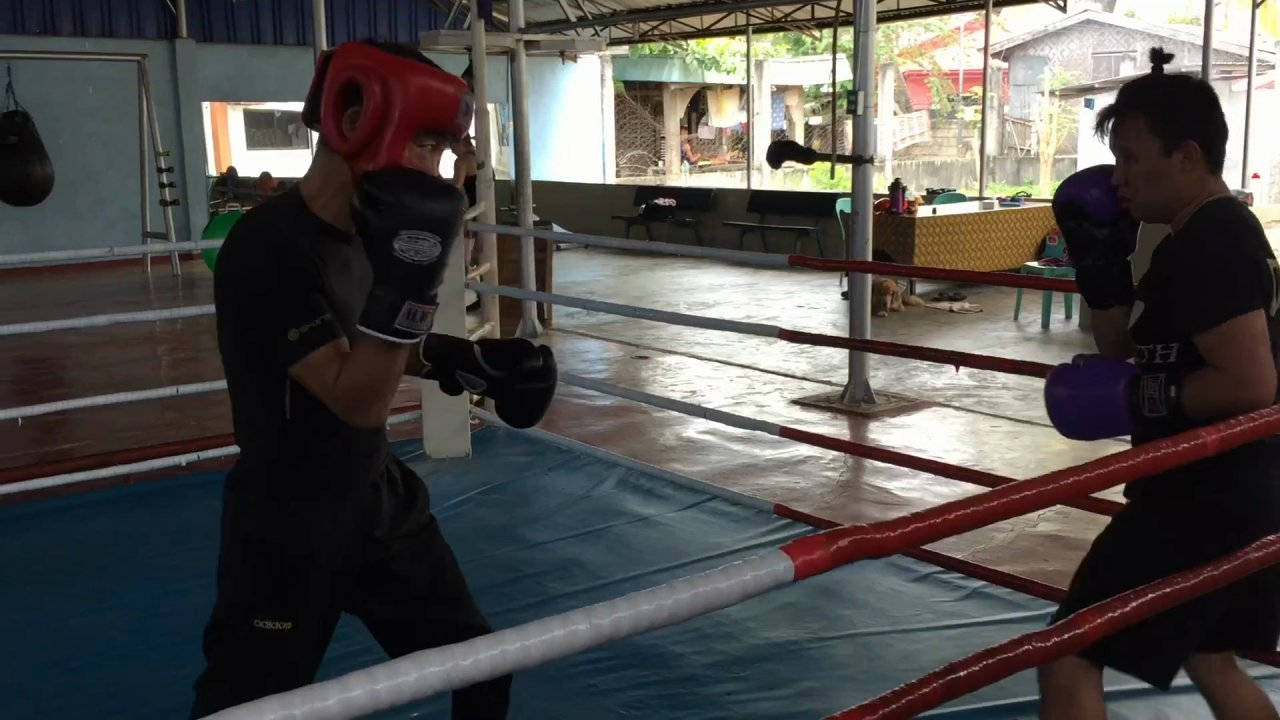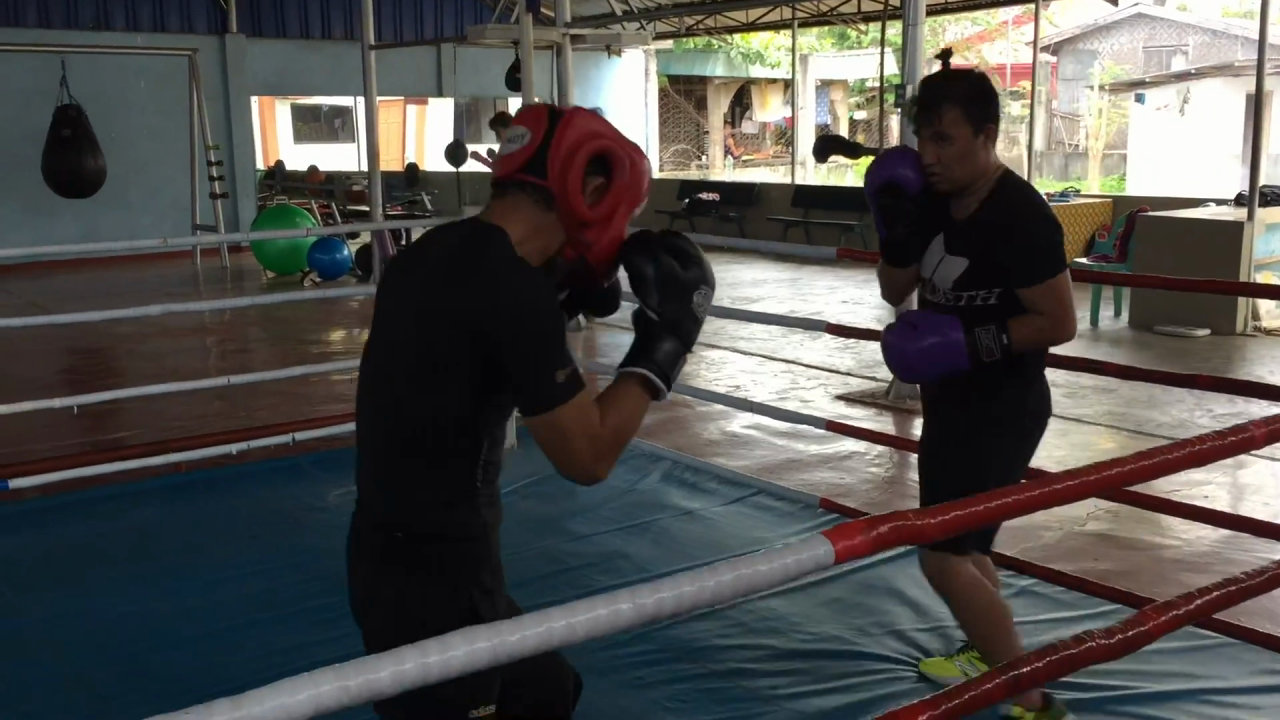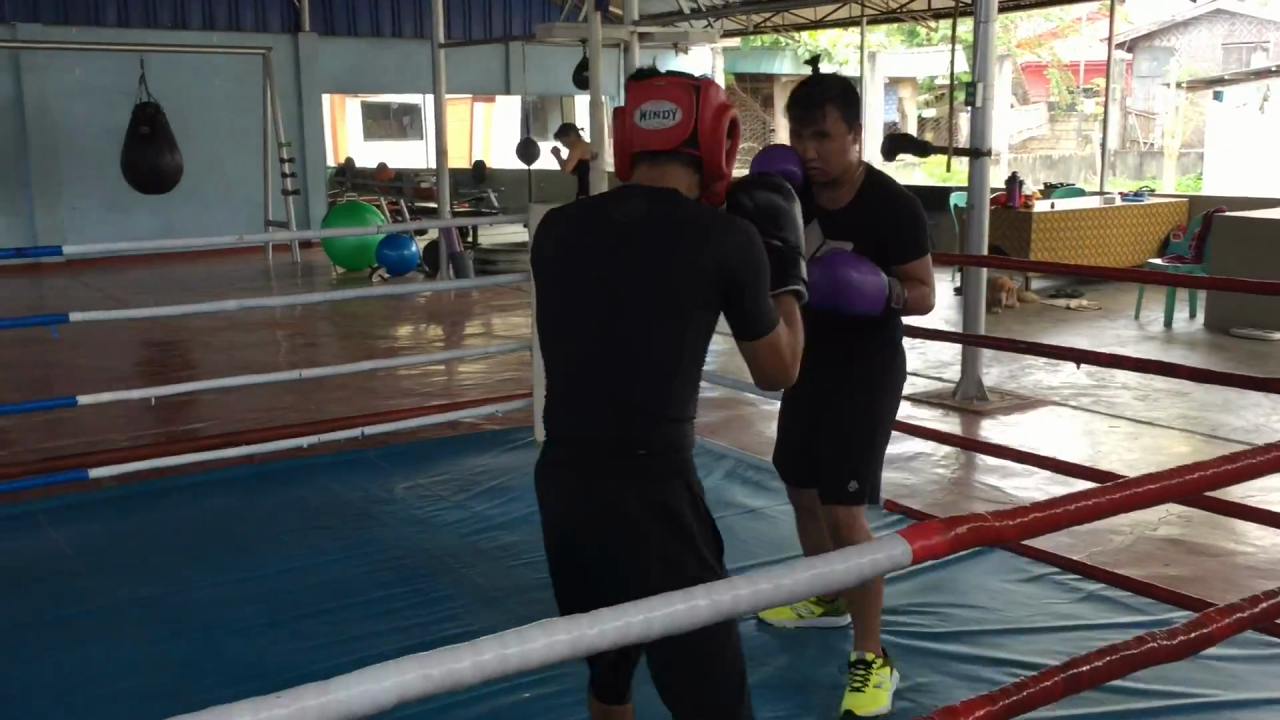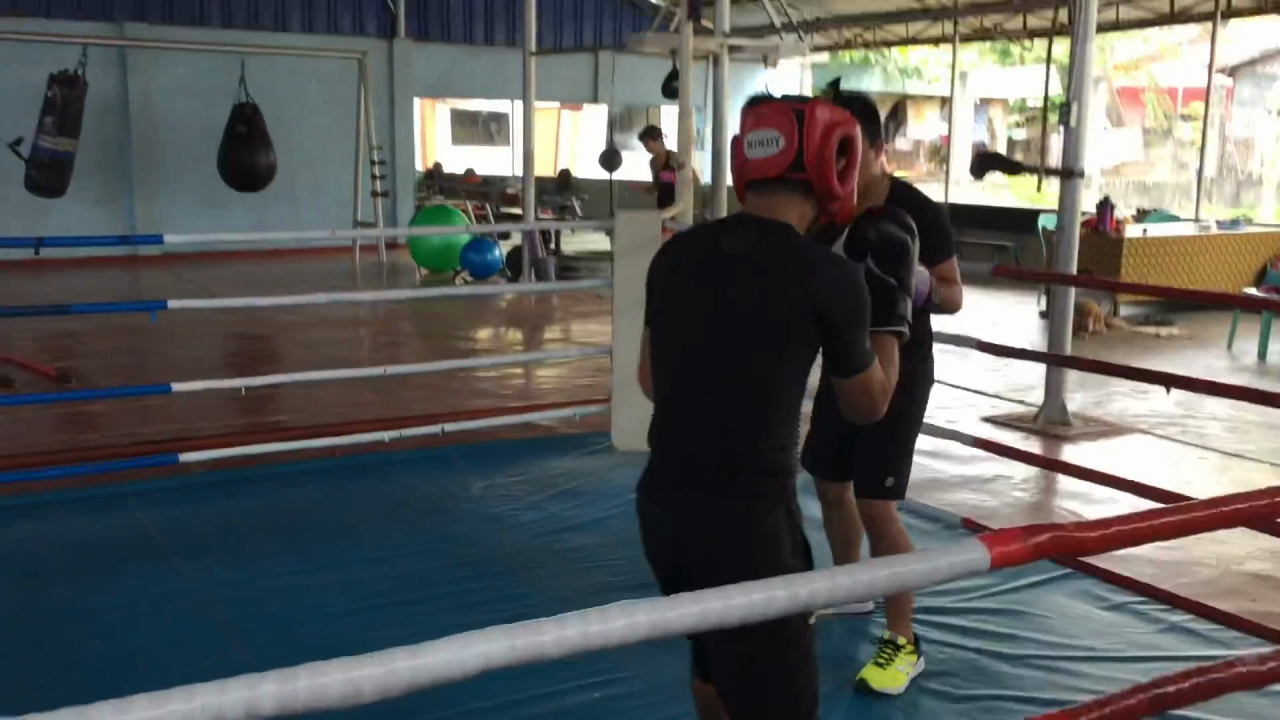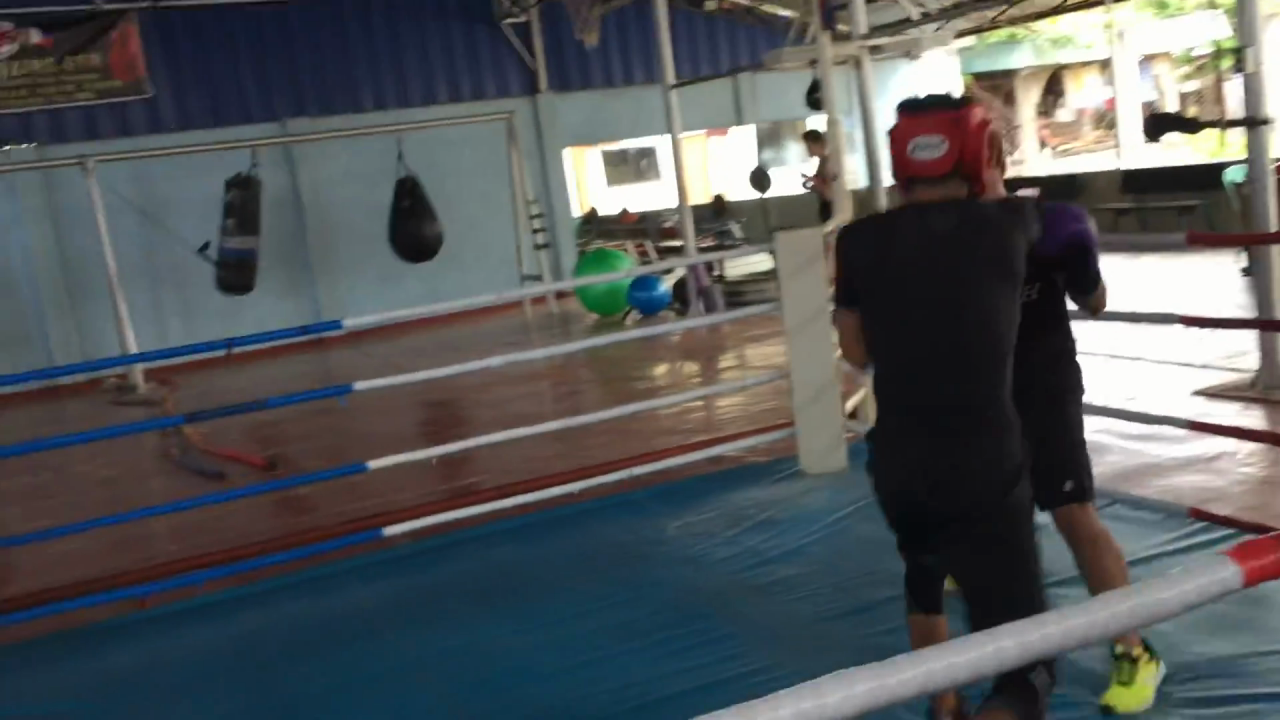
dt=1s
person 1, frame 1
left shoulder: (366, 226)
right shoulder: (266, 247)
right elbow: (355, 400)
left wrist: (465, 362)
right wrist: (408, 283)
left hip: (380, 495)
right hip: (288, 521)
person 1, frame 2
left shoulder: (435, 255)
right shoulder: (511, 287)
right elbow: (585, 456)
right wrist: (666, 338)
left hip: (406, 558)
right hip: (429, 582)
person 1, frame 3
left shoulder: (557, 228)
right shoulder: (725, 237)
right elbow: (778, 371)
right wrist: (786, 259)
left hip: (564, 483)
right hip: (652, 494)
left knee: (611, 653)
person 1, frame 4
left shoulder: (675, 254)
right shoulder: (828, 277)
right elbow: (866, 405)
right wrist: (893, 296)
left hip: (662, 504)
right hip: (749, 519)
left knee: (715, 643)
person 1, frame 5
left shoulder: (859, 239)
right shoulder: (1005, 223)
left elbow: (856, 352)
left hip: (895, 463)
right hip: (979, 469)
left knee: (926, 570)
person 2, frame 1
left shoulder: (1208, 250)
right shoulder: (1220, 236)
right elbow: (1121, 347)
left wrist: (1144, 401)
right wrist: (1100, 265)
left hip: (1200, 511)
left knee: (1066, 662)
right knee: (1209, 659)
person 2, frame 2
left shoulder: (1021, 216)
right shoulder: (934, 199)
left elbow: (1057, 322)
right elbow: (896, 291)
left wrist: (972, 344)
right wrist: (895, 232)
left hip: (1000, 409)
right hip: (952, 405)
left knee: (945, 554)
right knee: (952, 543)
right ankle: (988, 654)
person 2, frame 3
left shoulder: (892, 204)
right shoulder: (795, 191)
left elbow: (924, 294)
left wrist: (881, 294)
left hip: (866, 373)
right hip: (808, 364)
left knee: (844, 509)
right knee: (803, 491)
left ankle: (873, 659)
right ankle: (827, 599)
person 2, frame 4
left shoulder: (917, 213)
left elbow: (953, 296)
left wrist: (919, 288)
left hip: (899, 371)
left knee: (876, 503)
right knee: (831, 485)
left ankle: (903, 644)
person 2, frame 5
left shoulder: (1047, 241)
left elbow: (1094, 304)
left wrist: (1085, 265)
left hip: (1045, 384)
left knee: (1073, 511)
left ankle: (1136, 653)
